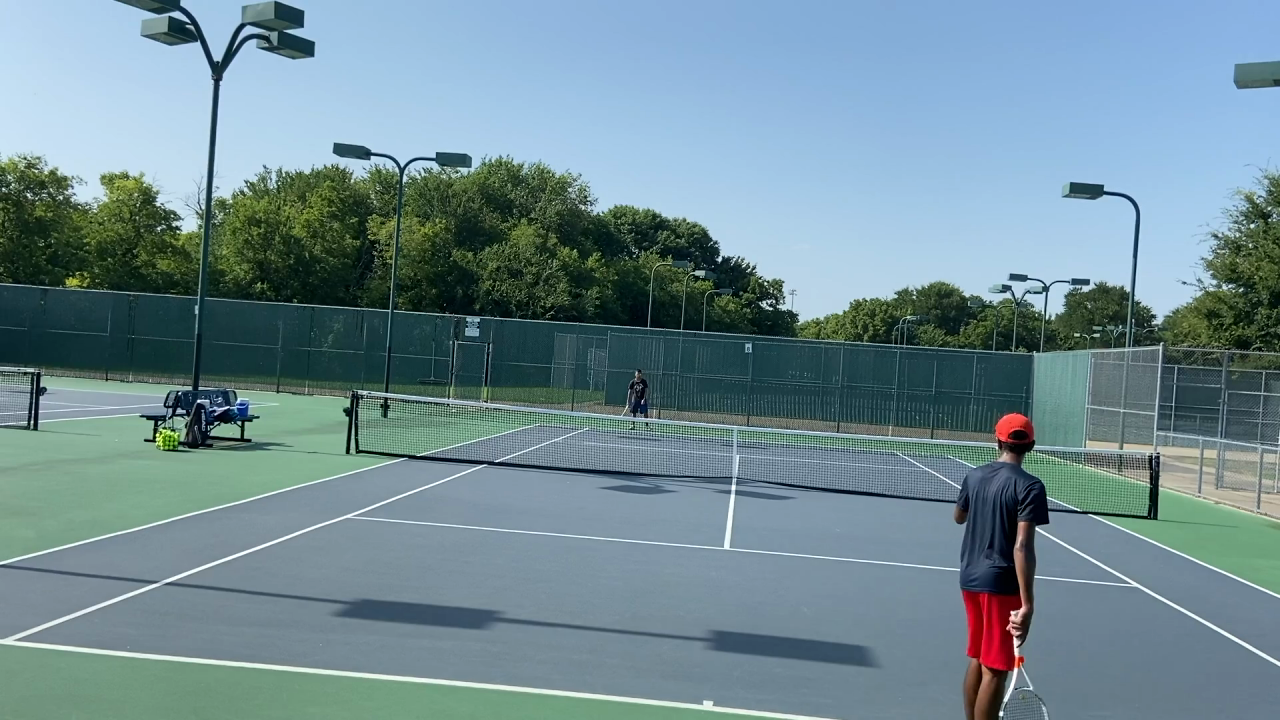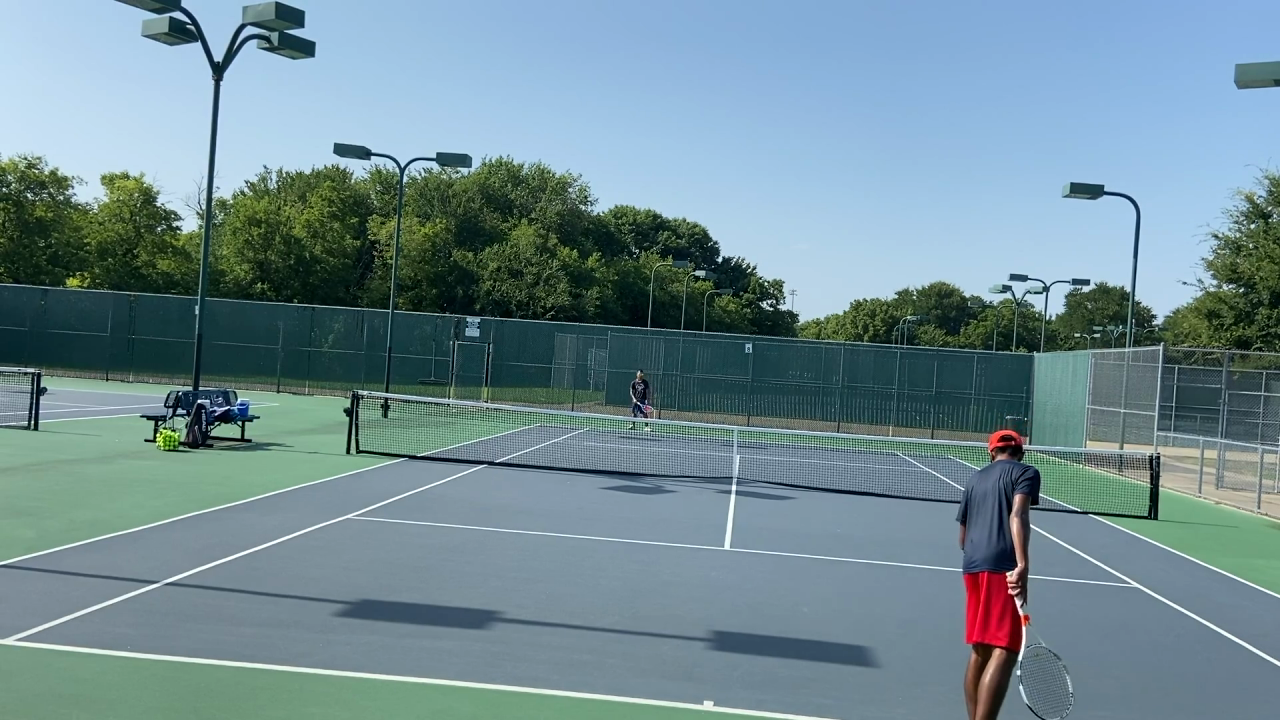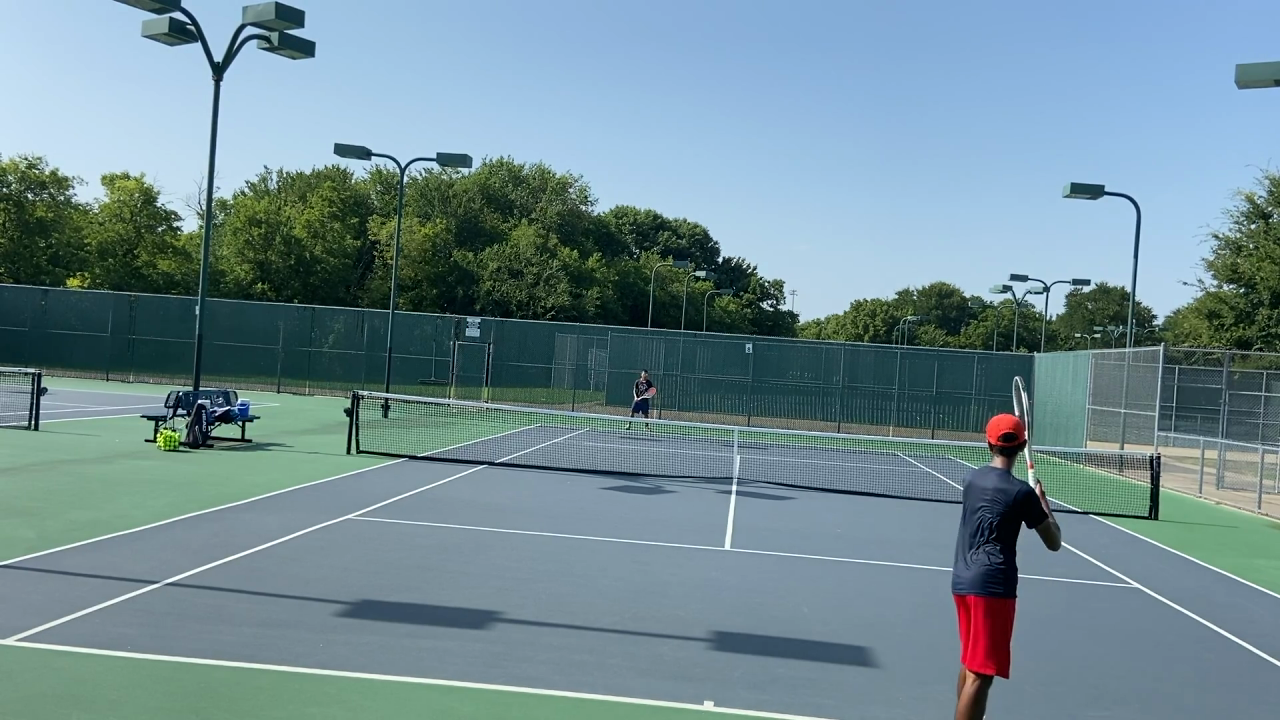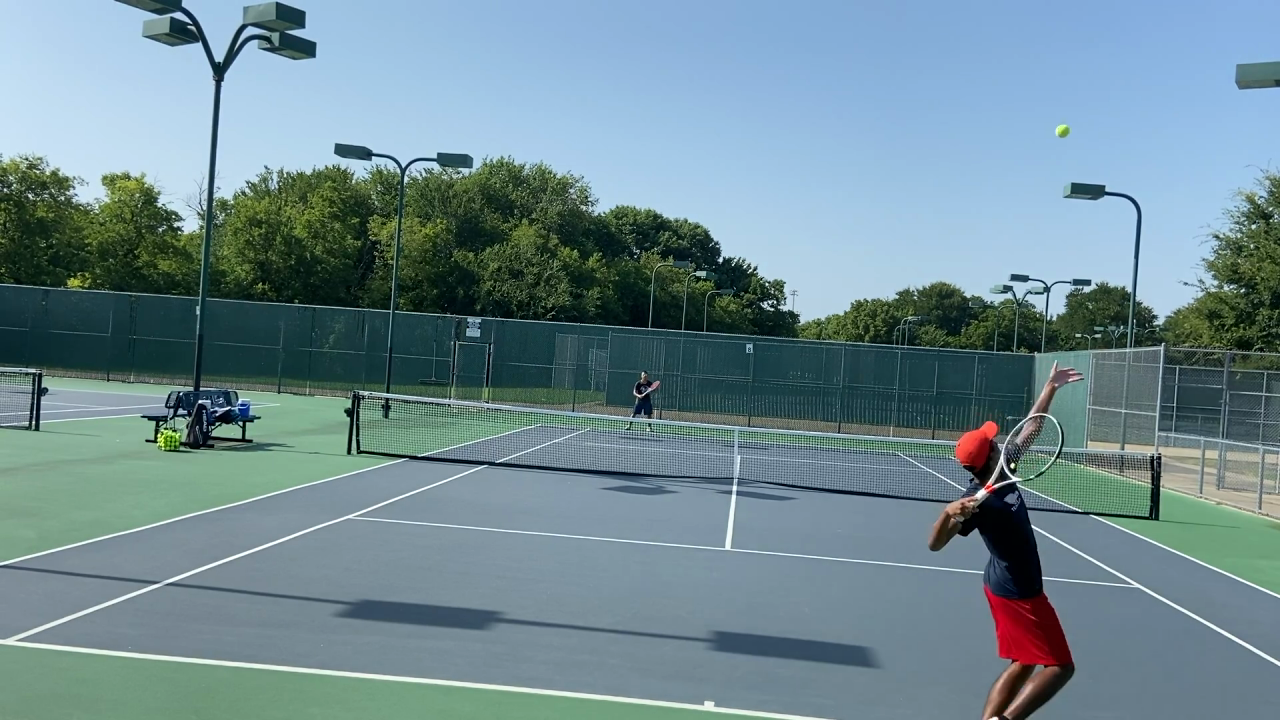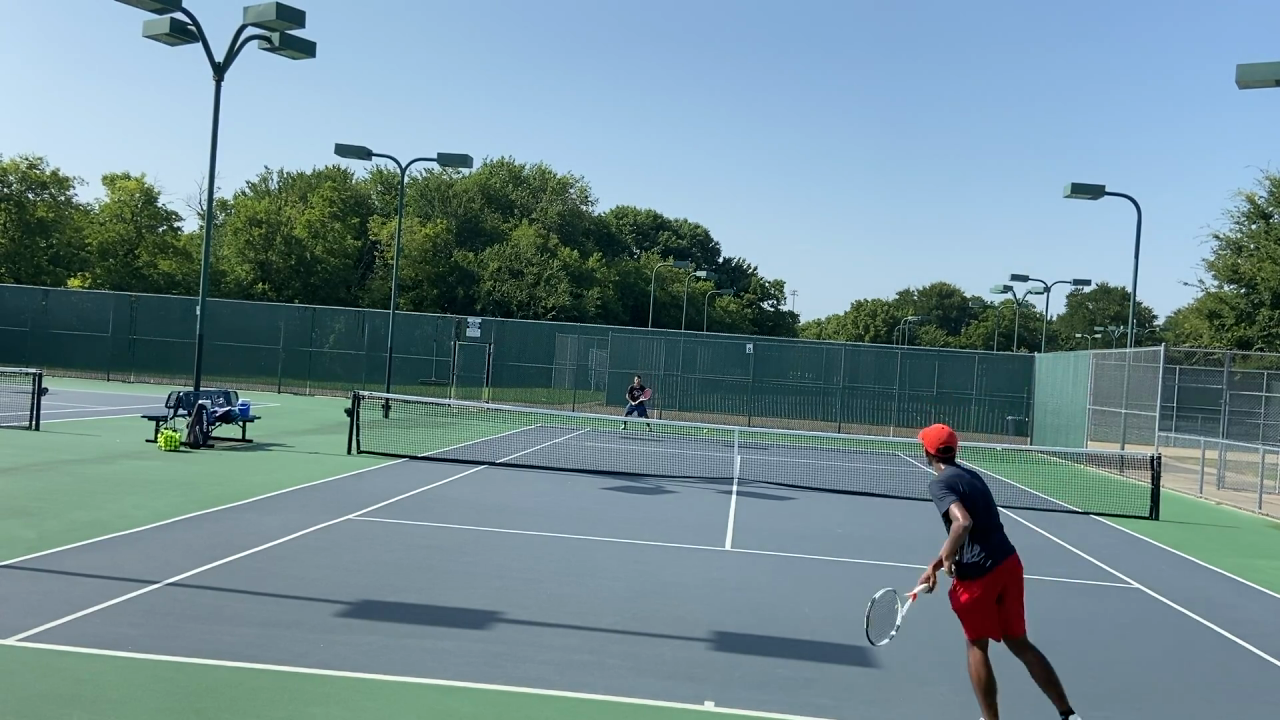
dt=1s
person 1, frame 1
left shoulder: (974, 476)
right shoulder: (1030, 486)
right elbow: (1023, 547)
right wrist: (1026, 604)
left hip: (970, 579)
right hip: (1002, 585)
left knee: (978, 659)
right knee: (995, 670)
person 1, frame 2
left shoulder: (975, 479)
right shoulder: (1026, 472)
right elbow: (1018, 515)
right wrist: (1022, 565)
left hip: (973, 566)
right hip: (1003, 567)
left knee: (980, 650)
right knee: (1003, 652)
person 1, frame 3
left shoulder: (971, 479)
right shoulder: (1021, 492)
right elbow: (1054, 543)
right wrist: (1043, 504)
left hip: (963, 581)
right hip: (993, 586)
left knee: (971, 665)
right knee: (981, 675)
person 1, frame 4
left shoulder: (1001, 471)
right shoulder: (978, 501)
right elbow: (934, 544)
left wrist: (1051, 386)
right wrist: (949, 512)
left hip: (1016, 588)
right hip: (1018, 593)
left knee: (1023, 665)
right knee: (1059, 668)
person 1, frame 5
left shoulder: (941, 484)
right shoulder: (974, 476)
left elbow: (964, 523)
left wrist: (946, 558)
right wrist: (937, 563)
left hip: (980, 573)
right hip: (1010, 563)
left knee: (977, 646)
right knee: (1020, 644)
